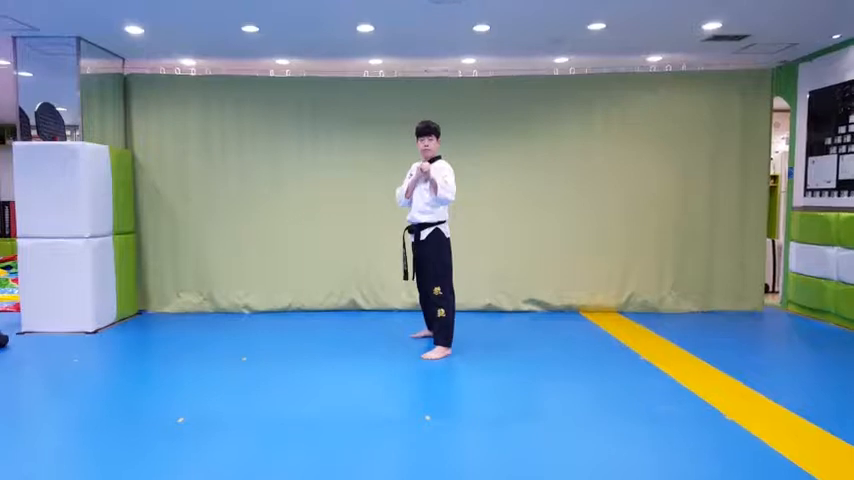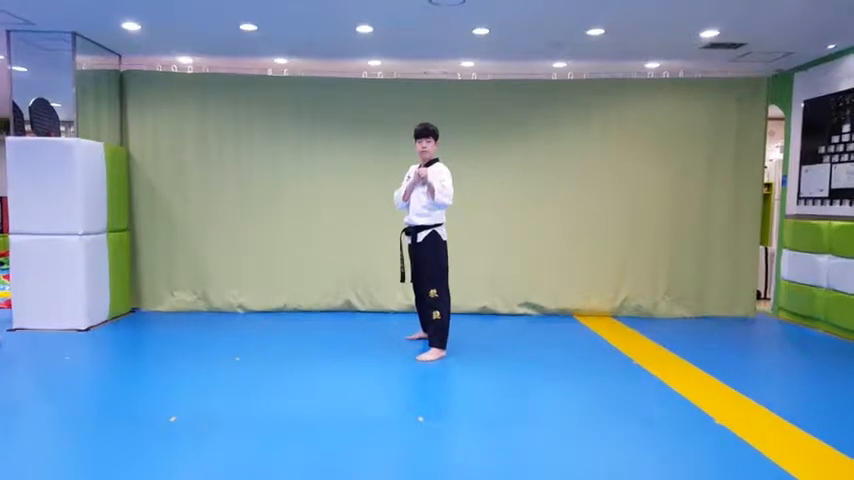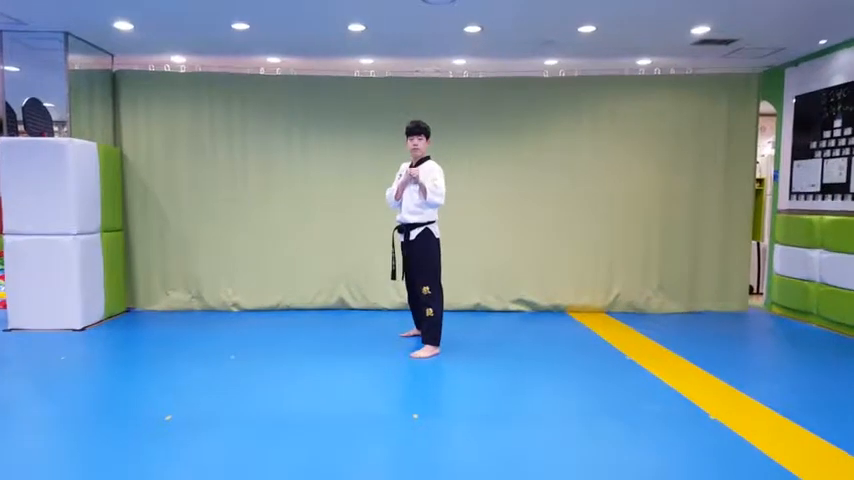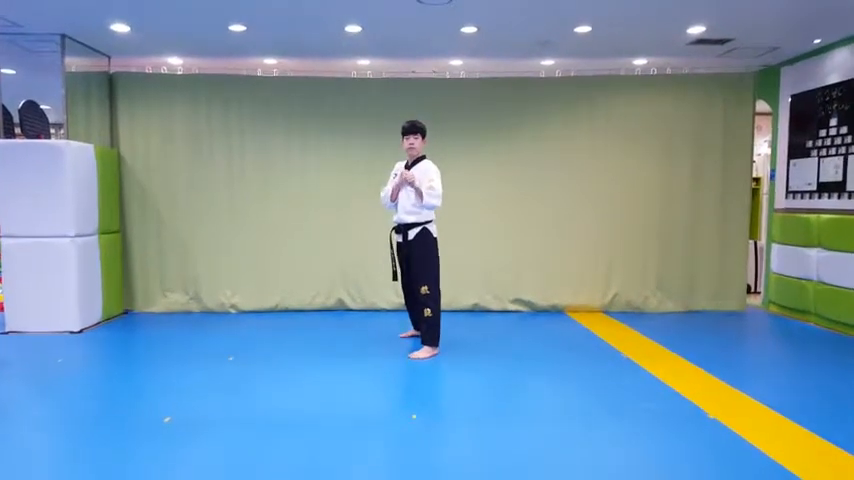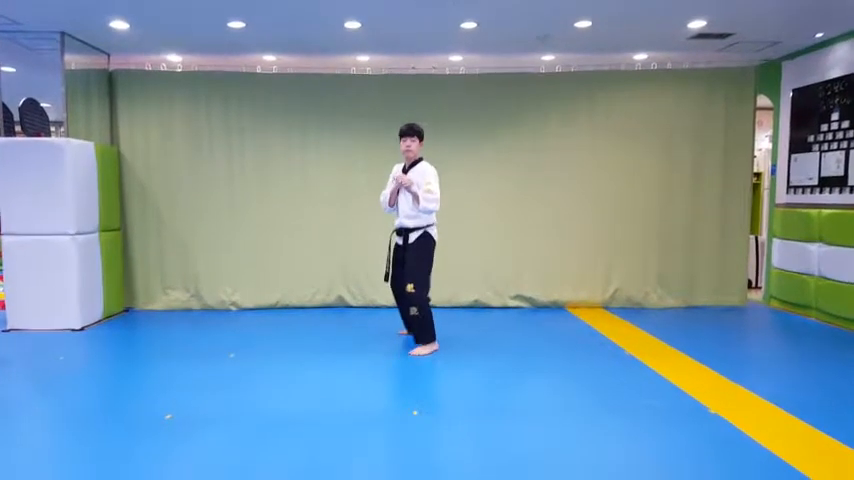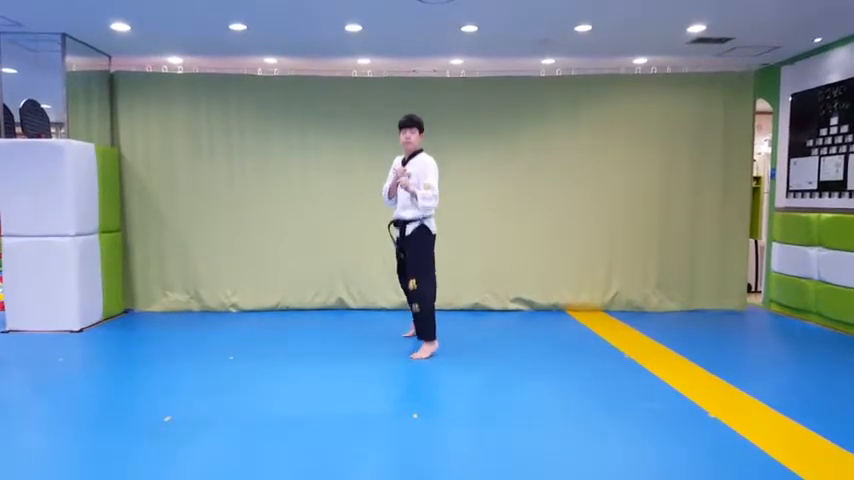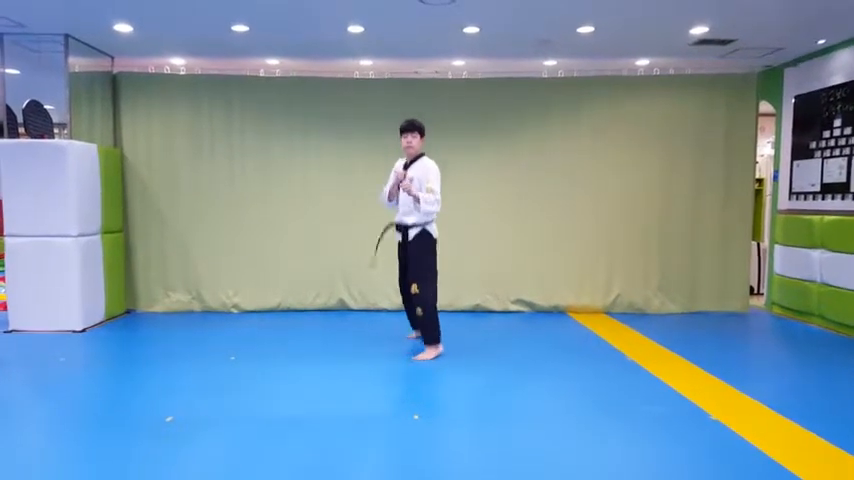
dt=0.4s
person 1, frame 1
left shoulder: (443, 167)
right shoulder: (414, 168)
left elbow: (447, 196)
right elbow: (402, 200)
left wrist: (431, 176)
right wrist: (416, 179)
left hip: (436, 233)
right hip: (418, 234)
left knee: (440, 286)
right knee: (424, 283)
left ankle: (444, 344)
right ankle: (433, 327)
person 1, frame 2
left shoulder: (441, 170)
right shoulder: (412, 171)
left elbow: (445, 200)
right elbow: (400, 203)
left wrist: (428, 181)
right wrist: (413, 183)
left hip: (432, 236)
right hip: (414, 236)
left knee: (436, 288)
right knee: (420, 286)
left ankle: (438, 346)
right ankle: (427, 329)
person 1, frame 3
left shoulder: (433, 168)
right shoulder: (404, 169)
left elbow: (437, 199)
right elbow: (392, 201)
left wrist: (420, 181)
right wrist: (404, 182)
left hip: (425, 234)
right hip: (406, 234)
left knee: (429, 286)
right knee: (412, 283)
left ankle: (432, 344)
right ankle: (421, 326)
person 1, frame 4
left shoulder: (429, 168)
right shoulder: (398, 168)
left elbow: (435, 201)
right elbow: (387, 201)
left wrist: (415, 184)
right wrist: (399, 183)
left hip: (422, 233)
right hip: (402, 234)
left knee: (426, 286)
right knee: (409, 284)
left ankle: (431, 344)
right ankle: (419, 326)
person 1, frame 5
left shoulder: (427, 170)
right shoulder: (396, 170)
left elbow: (432, 204)
right elbow: (387, 206)
left wrist: (412, 190)
right wrist: (395, 189)
left hip: (422, 236)
right hip: (402, 236)
left knee: (414, 287)
right knee: (398, 285)
left ankle: (429, 341)
right ankle: (412, 326)
person 1, frame 6
left shoulder: (427, 163)
right shoulder: (398, 162)
left elbow: (431, 199)
right elbow: (388, 198)
left wrist: (410, 188)
right wrist: (395, 182)
left hip: (420, 229)
right hip: (403, 228)
left knee: (420, 282)
right knee: (407, 280)
left ankle: (430, 340)
right ankle: (419, 324)
person 1, frame 7
left shoulder: (429, 167)
right shoulder: (399, 165)
left elbow: (434, 204)
right elbow: (388, 201)
left wrist: (415, 194)
right wrist: (395, 184)
left hip: (422, 233)
right hip: (405, 233)
left knee: (422, 286)
right knee: (407, 284)
left ankle: (433, 343)
right ankle: (420, 327)
